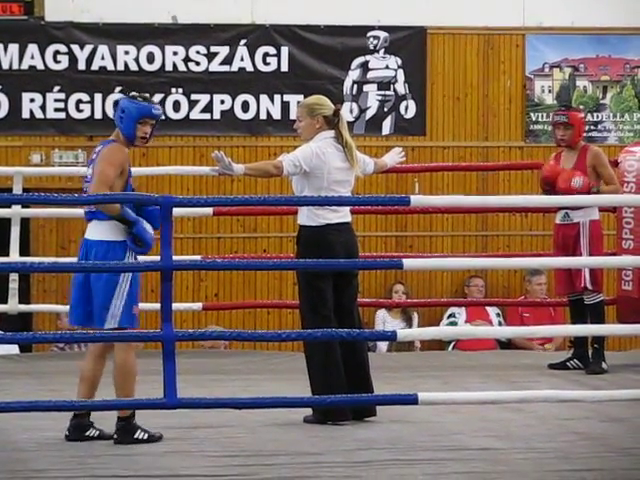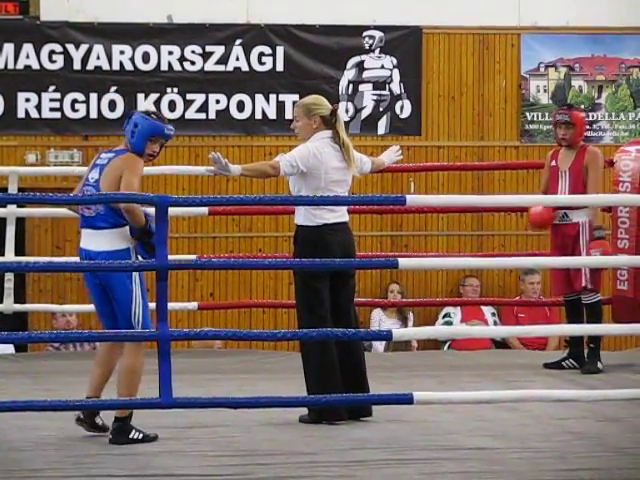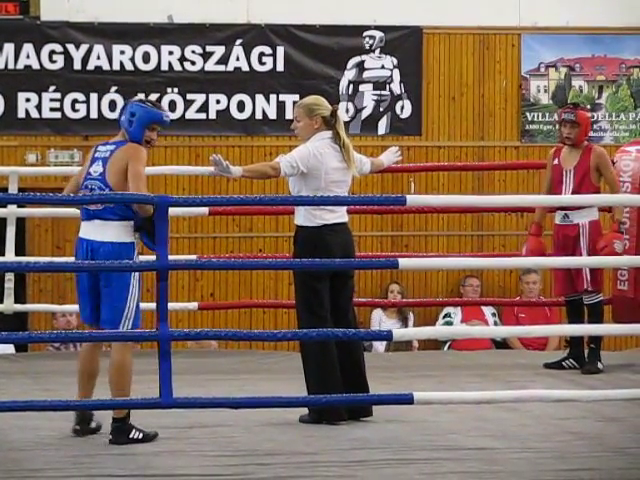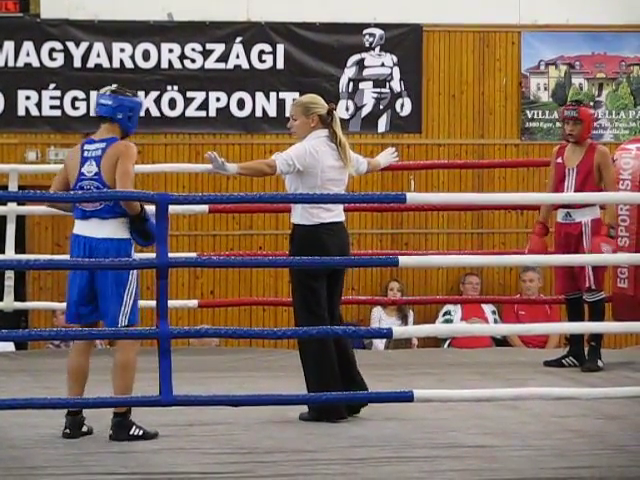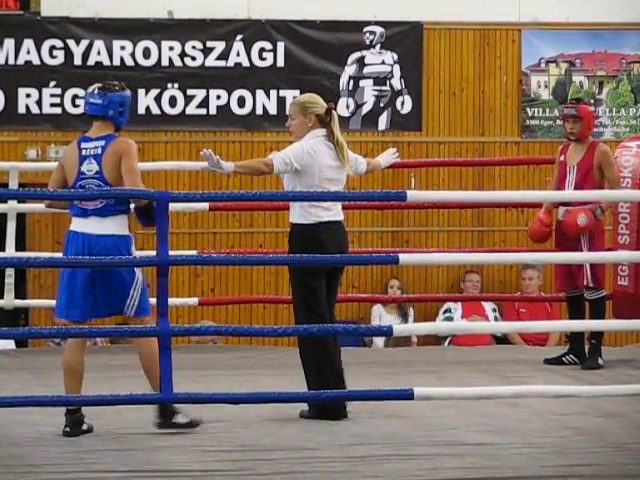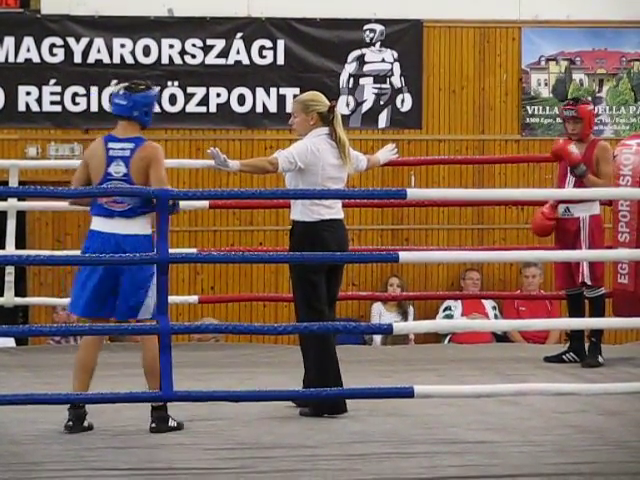
dt=0.3s
person 1, frame 1
left shoulder: (103, 151)
right shoulder: (118, 151)
right elbow: (97, 193)
left wrist: (131, 209)
right wrist: (131, 220)
left hip: (91, 246)
right hip: (113, 248)
left knee: (102, 340)
right knee: (123, 337)
left ankle: (81, 422)
right ankle: (125, 424)
person 1, frame 2
left shoulder: (100, 158)
right shoulder: (131, 161)
left elbow: (73, 202)
right elbow: (128, 204)
right wrist: (146, 232)
left hip: (88, 251)
right hip: (116, 254)
left knee: (116, 333)
right knee: (136, 338)
left ankle: (90, 405)
right ankle: (122, 425)
person 1, frame 3
left shoulder: (96, 152)
right shoulder: (133, 152)
left elbow: (68, 195)
right elbow: (138, 197)
right wrist: (152, 223)
left hip: (86, 243)
right hip: (118, 248)
left knee: (93, 332)
right knee: (123, 337)
left ankle: (83, 415)
right ankle: (121, 424)
person 1, frame 4
left shoulder: (76, 152)
right shoulder: (124, 148)
left elbow: (53, 199)
right elbow: (125, 195)
right wrist: (142, 220)
left hip: (81, 242)
right hip: (114, 245)
left knee: (82, 333)
right knee: (126, 335)
left ankle: (73, 419)
right ankle: (121, 420)
person 1, frame 5
left shoulder: (71, 150)
right shoulder: (123, 146)
left elbow: (51, 199)
right elbow: (136, 192)
right wrist: (150, 208)
left hip: (78, 240)
right hip: (114, 242)
left knee: (75, 330)
right knee: (142, 323)
left ankle: (73, 416)
right ankle: (165, 409)
person 1, frame 6
left shoulder: (95, 149)
right shoulder: (150, 150)
left elbow: (74, 197)
right wrist: (171, 201)
left hip: (100, 240)
right hip: (137, 243)
left knee: (93, 328)
right knee: (148, 330)
left ankle: (76, 411)
right ankle: (159, 413)
person 2, frame 1
left shoulder: (312, 151)
right shoulder: (347, 151)
left elbow: (276, 167)
right elbow: (374, 165)
left wrist: (238, 168)
right wrist: (390, 160)
left hip: (317, 239)
right hip: (345, 238)
left knee: (319, 322)
right knee: (347, 318)
left ankle: (331, 407)
right ankle: (359, 402)
person 2, frame 2
left shoulder: (310, 151)
right shoulder: (344, 151)
left elbow: (273, 168)
right elbow: (372, 164)
left wrist: (234, 170)
right wrist: (389, 158)
left hip: (314, 239)
right hip: (342, 238)
left knee: (316, 321)
right knee: (344, 318)
left ankle: (326, 407)
right ankle: (355, 402)
person 2, frame 3
left shoulder: (310, 151)
right shoulder: (343, 151)
left elbow: (273, 169)
right elbow: (370, 164)
left wrist: (235, 171)
right wrist: (388, 159)
left hip: (314, 239)
right hip: (342, 238)
left knee: (315, 322)
right knee: (343, 319)
left ankle: (327, 408)
right ankle: (355, 402)
person 2, frame 4
left shoulder: (306, 149)
right shoulder: (340, 150)
left elbow: (269, 166)
right elbow: (367, 165)
left wrist: (230, 168)
right wrist: (383, 160)
left hip: (311, 238)
right hip: (337, 236)
left knee: (312, 320)
right knee: (330, 316)
left ankle: (327, 405)
right ankle: (351, 394)
person 2, frame 5
left shoulder: (304, 149)
right shoulder: (339, 150)
left elbow: (266, 165)
right elbow: (368, 165)
left wrist: (227, 166)
right wrist: (385, 159)
left hip: (310, 237)
right hip: (336, 236)
left knee: (312, 319)
right knee: (324, 314)
left ankle: (327, 403)
right ankle: (332, 392)
person 2, frame 6
left shoulder: (307, 147)
right shoulder: (340, 148)
left elbow: (271, 164)
right elbow: (367, 162)
left wrist: (232, 165)
right wrist: (383, 156)
left hip: (310, 234)
right hip: (336, 234)
left knee: (313, 315)
right knee: (324, 313)
left ankle: (327, 398)
right ankle: (317, 391)
person 3, frame 1
left shoulder: (593, 154)
right shoulder: (555, 158)
left elbow: (615, 188)
left wrist: (589, 188)
right wrist: (548, 187)
left hip: (586, 225)
right hip: (562, 225)
left knee: (590, 288)
right knee: (571, 291)
left ankle: (598, 354)
right ankle: (579, 353)
person 3, frame 2
left shoulder: (591, 154)
right shoulder: (552, 156)
left elbow: (594, 195)
right elbow: (544, 192)
left wrist: (597, 233)
left hip: (582, 224)
right hip: (559, 226)
left knee: (588, 288)
right knee: (568, 291)
left ankle: (594, 354)
right ankle: (575, 353)
person 3, frame 3
left shoulder: (596, 154)
right shoulder: (554, 154)
left elbow: (616, 191)
right elbow: (547, 193)
left wrist: (617, 227)
right wrist: (534, 230)
left hip: (586, 224)
right hip: (561, 225)
left knee: (590, 289)
right knee: (568, 290)
left ankle: (594, 354)
right ankle: (574, 352)
person 3, frame 4
left shoulder: (599, 153)
right shoulder: (558, 153)
left elbow: (612, 194)
right elbow: (552, 192)
left wrist: (608, 231)
right wrist: (539, 227)
left hip: (588, 223)
right hip: (563, 224)
left knee: (592, 287)
right knee: (569, 289)
left ankle: (595, 351)
right ankle: (575, 351)
person 3, frame 5
left shoulder: (600, 151)
right shoulder: (562, 151)
left elbow: (615, 190)
left wrist: (594, 211)
right wrist: (544, 211)
left hip: (588, 224)
right hip: (564, 222)
left knee: (592, 284)
right knee: (570, 286)
left ankle: (595, 349)
right ankle: (576, 348)
person 3, frame 6
left shoulder: (600, 148)
right shoulder: (564, 147)
left elbow: (606, 187)
left wrist: (578, 167)
right wrist: (549, 208)
left hip: (587, 219)
right hip: (564, 219)
left knee: (592, 282)
right knee: (570, 284)
left ankle: (595, 347)
right ankle: (575, 346)
